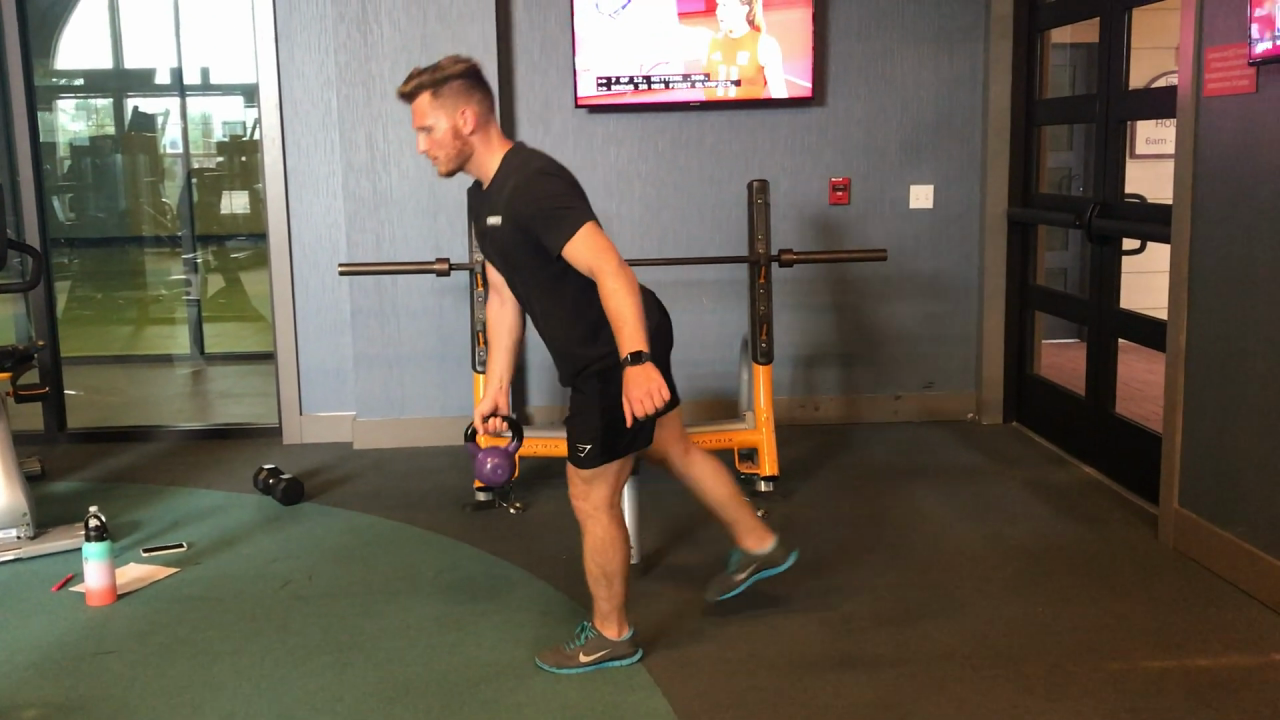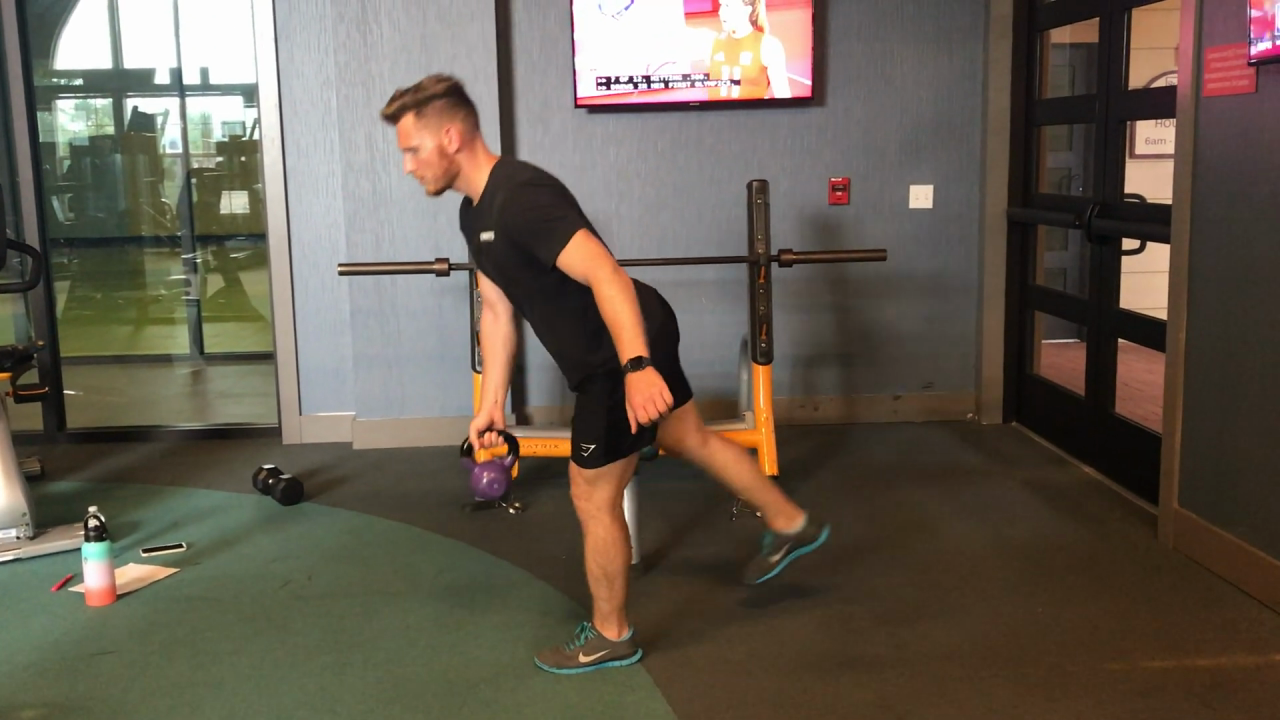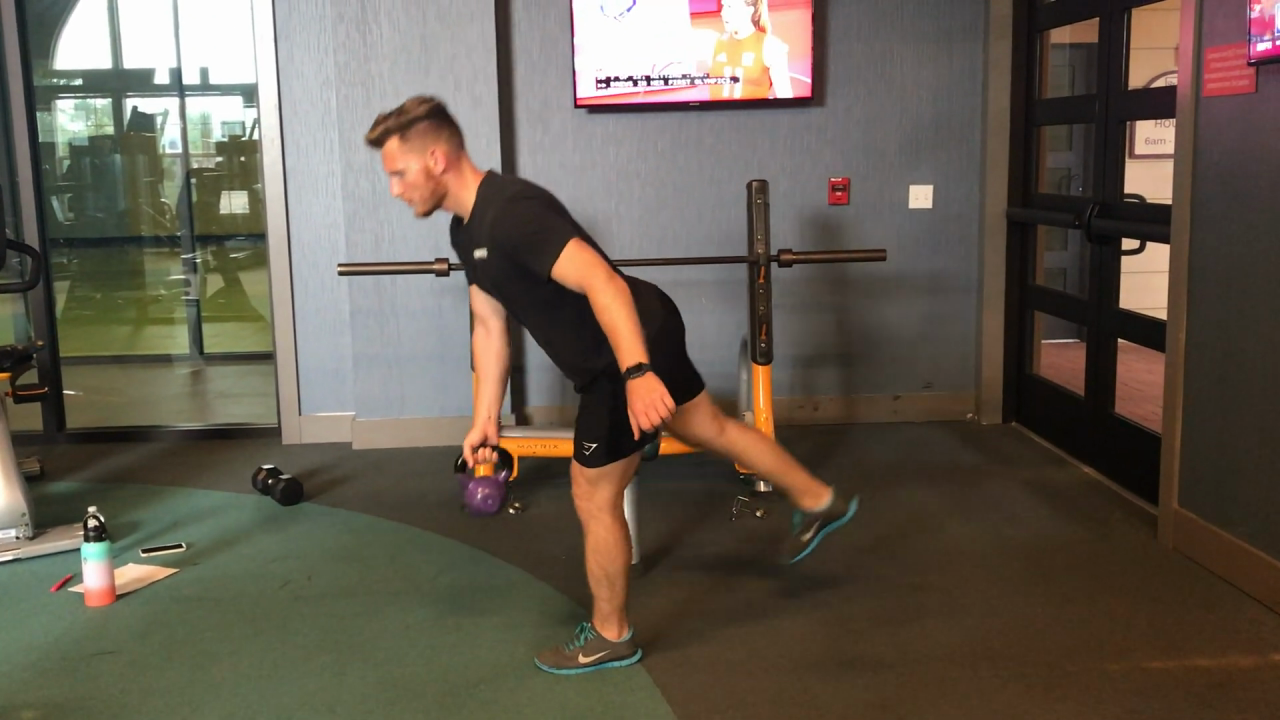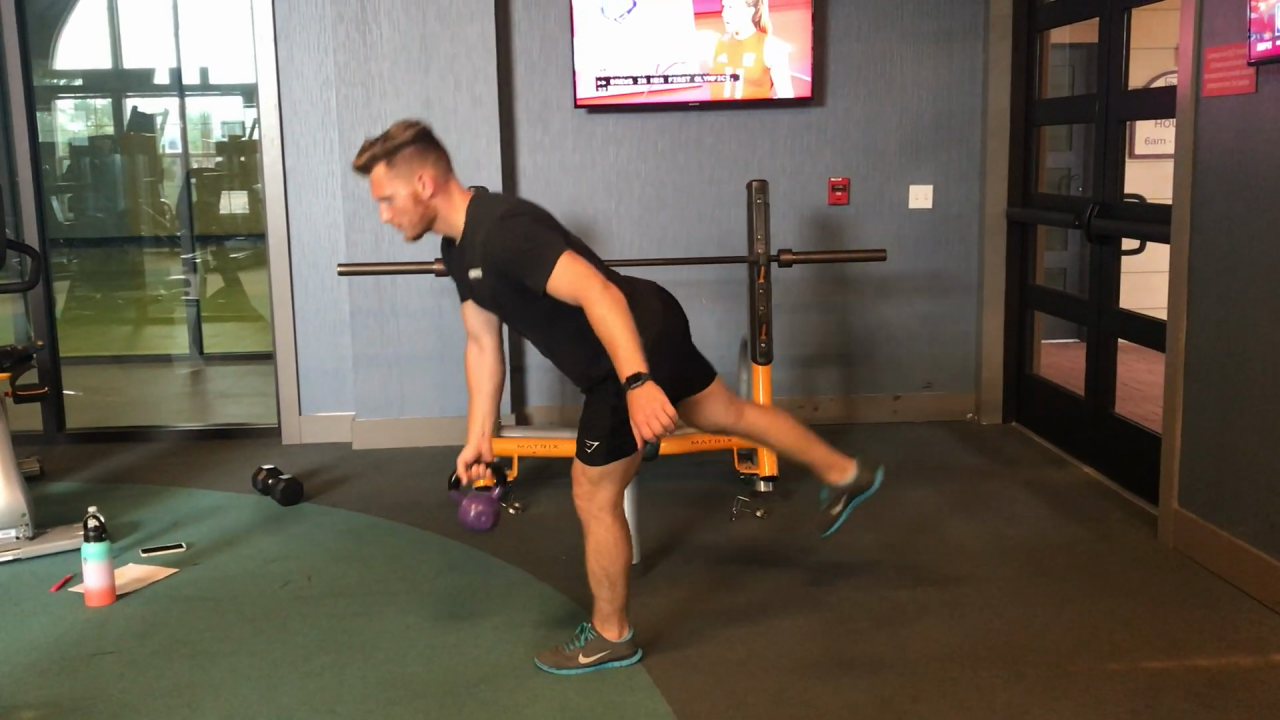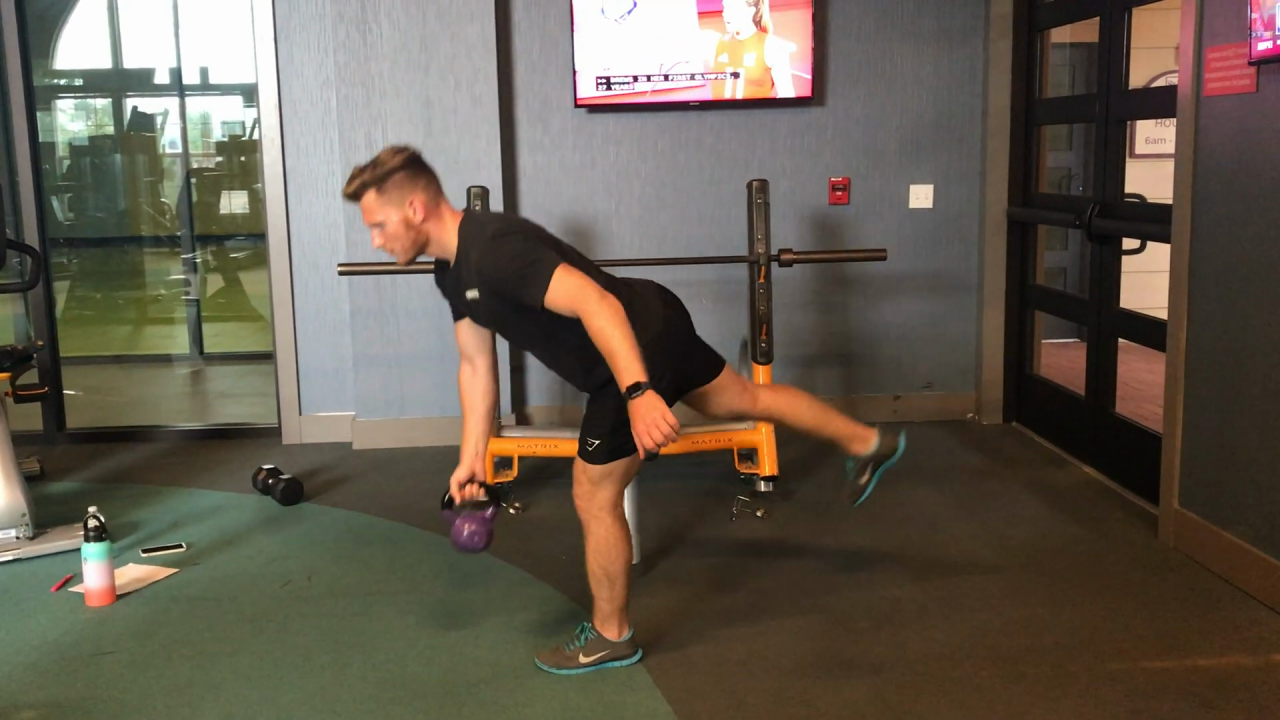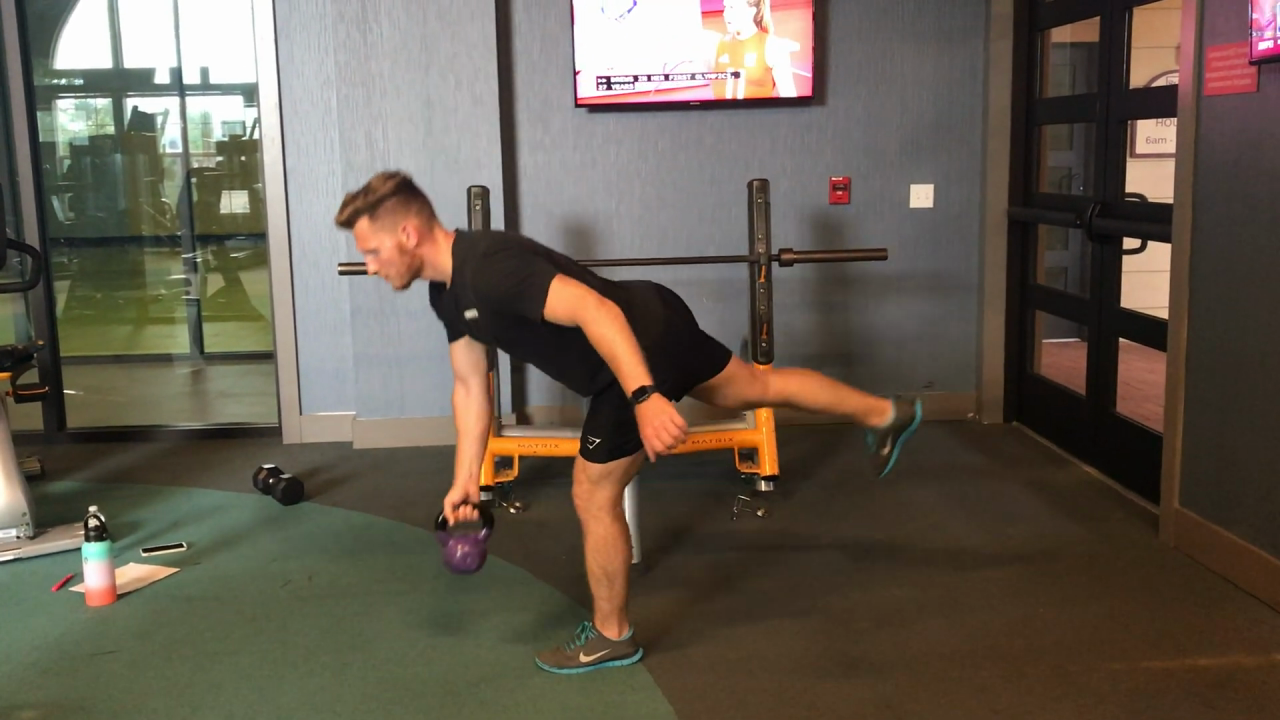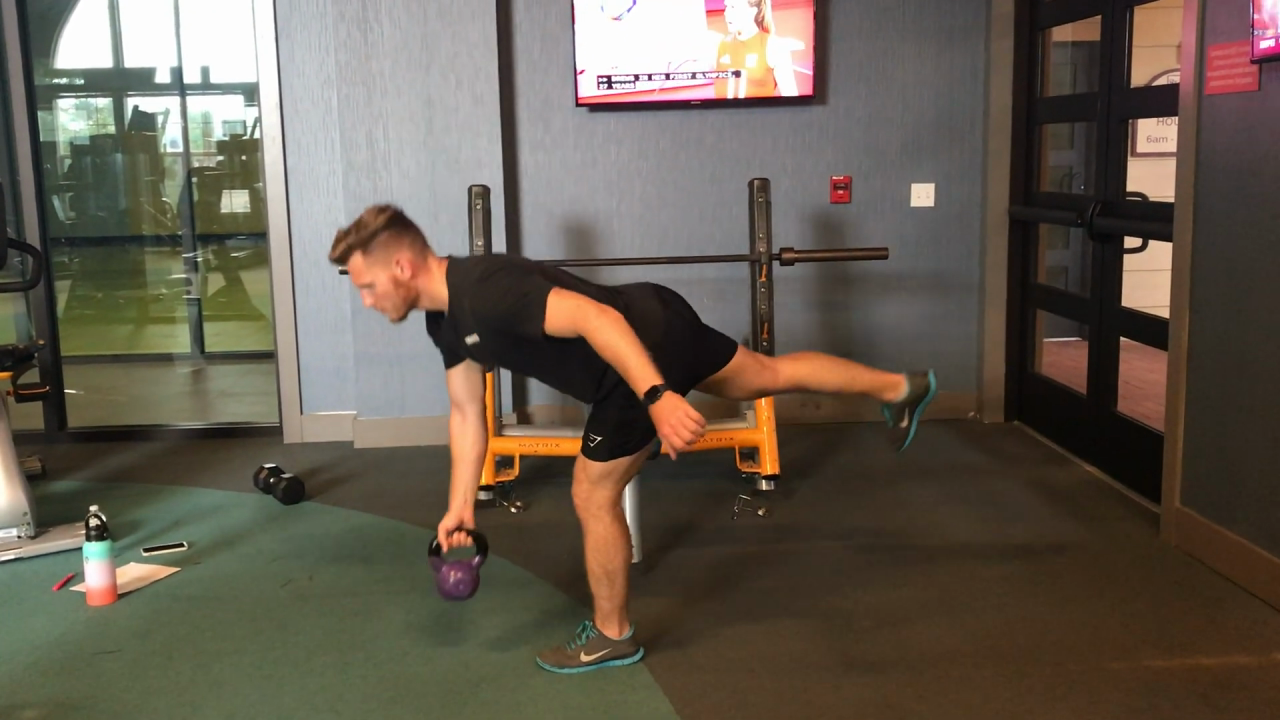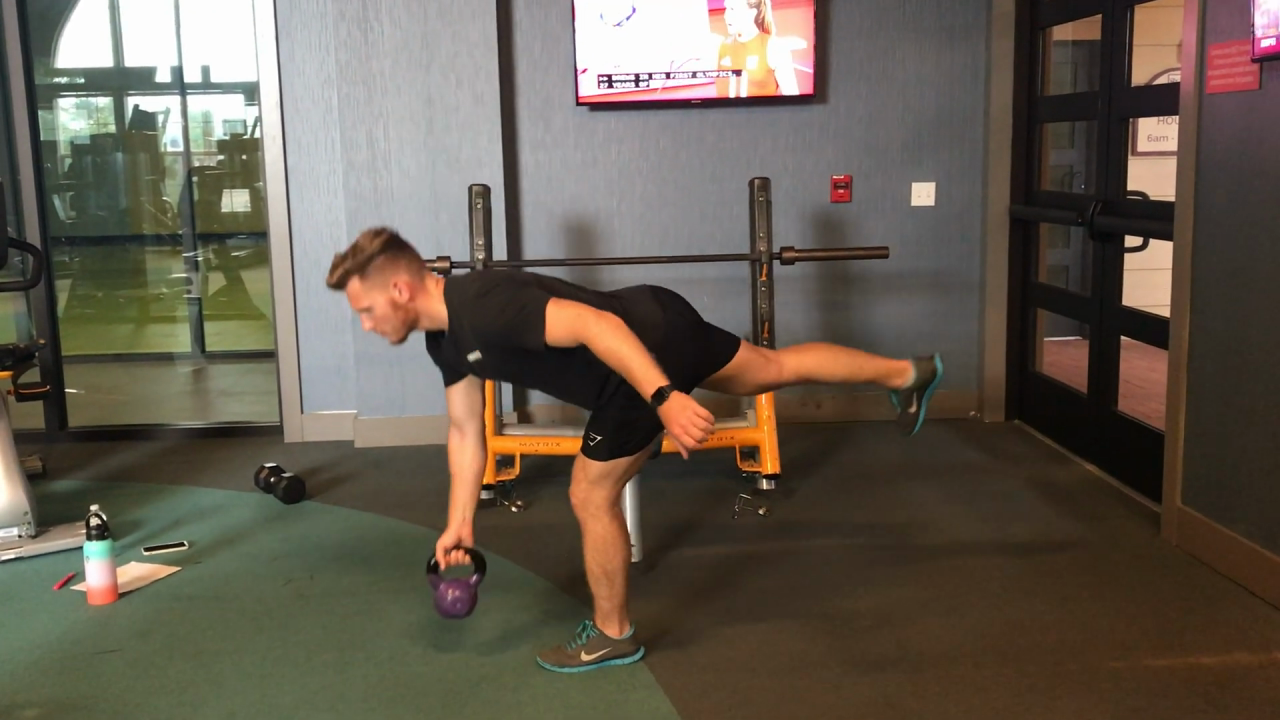
dt=0.1s
person 1, frame 1
left shoulder: (531, 185)
right shoulder: (484, 196)
left elbow: (612, 273)
right elbow: (503, 296)
left wrist: (636, 362)
right wrist: (496, 389)
left hip: (617, 358)
right hip: (614, 350)
left knee: (592, 497)
right knee: (674, 448)
left ankle: (610, 636)
right ankle: (759, 544)
person 1, frame 2
left shoulder: (520, 198)
right shoulder: (475, 211)
left elbow: (608, 279)
right elbow: (497, 310)
left wrist: (637, 369)
right wrist: (490, 404)
left hip: (624, 352)
right hip: (635, 343)
left knee: (593, 496)
right knee: (691, 439)
left ankle: (610, 636)
right ankle: (789, 525)
person 1, frame 3
left shoulder: (512, 212)
right shoulder: (467, 226)
left elbow: (604, 287)
right elbow: (489, 324)
left wrist: (636, 375)
right wrist: (485, 419)
left hip: (627, 355)
right hip: (638, 344)
left knee: (594, 496)
right knee: (708, 428)
left ankle: (610, 636)
right ankle: (819, 501)
person 1, frame 4
left shoulder: (500, 232)
right shoulder: (459, 249)
left elbow: (600, 296)
right elbow: (482, 343)
left wrist: (637, 384)
right wrist: (478, 438)
left hip: (637, 342)
right hip: (650, 333)
left knee: (594, 495)
right knee: (728, 413)
left ankle: (610, 638)
right ankle: (841, 475)
person 1, frame 5
left shoulder: (495, 251)
right shoulder: (452, 268)
left elbow: (598, 307)
right elbow: (475, 363)
left wrist: (637, 393)
right wrist: (471, 458)
left hip: (641, 343)
right hip: (654, 329)
left knee: (594, 495)
right knee: (742, 398)
left ankle: (610, 637)
right ankle: (866, 443)
person 1, frame 6
left shoulder: (489, 270)
right shoulder: (448, 292)
left elbow: (596, 312)
right elbow: (470, 385)
left wrist: (644, 398)
right wrist: (464, 480)
left hip: (644, 341)
right hip: (657, 331)
left knee: (593, 492)
right knee: (757, 388)
left ankle: (610, 637)
right ankle: (883, 416)
person 1, frame 7
left shoulder: (487, 292)
right shoulder: (445, 317)
left elbow: (598, 319)
right elbow: (466, 412)
left wrist: (657, 397)
right wrist: (460, 507)
left hip: (648, 342)
right hip: (658, 328)
left knee: (593, 493)
right knee: (767, 375)
left ankle: (611, 636)
right ankle: (897, 389)
person 1, frame 8
left shoulder: (483, 310)
right shoulder: (446, 339)
left elbow: (598, 325)
right elbow: (466, 432)
left wrist: (664, 398)
right wrist: (458, 526)
left hip: (648, 342)
right hip: (659, 328)
left knee: (591, 494)
right knee: (774, 367)
left ankle: (611, 635)
right ankle: (905, 374)
